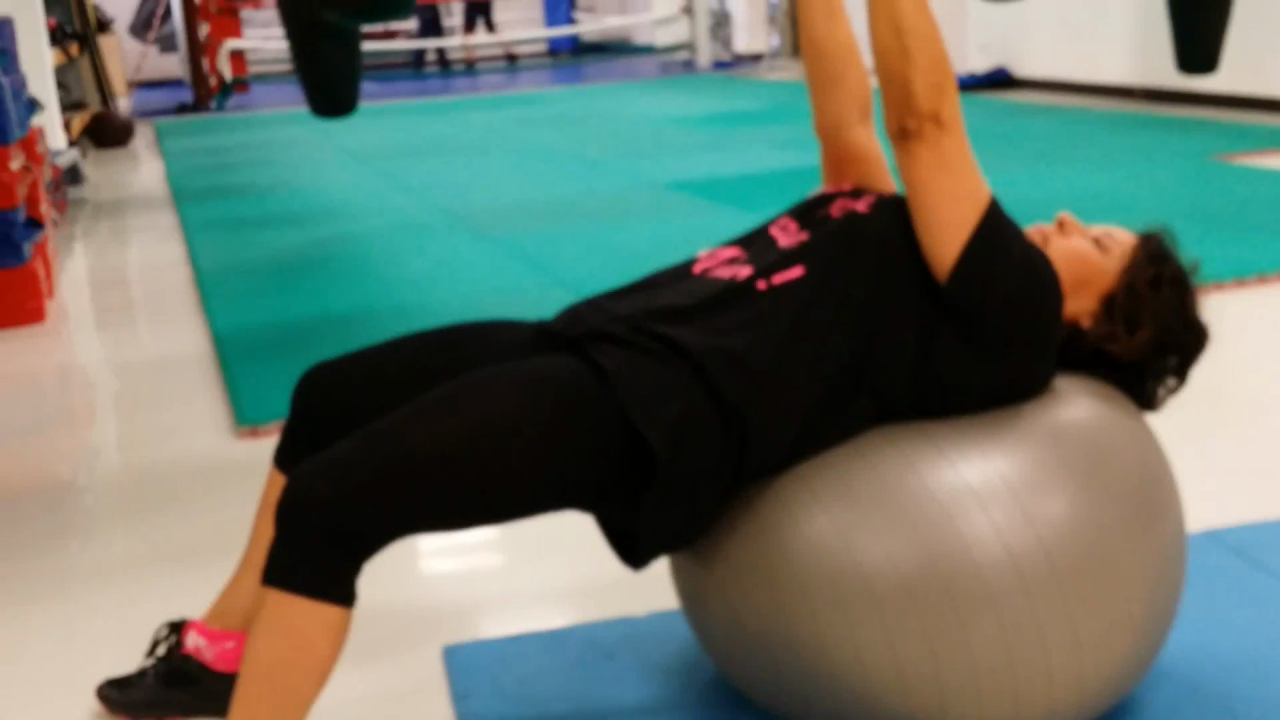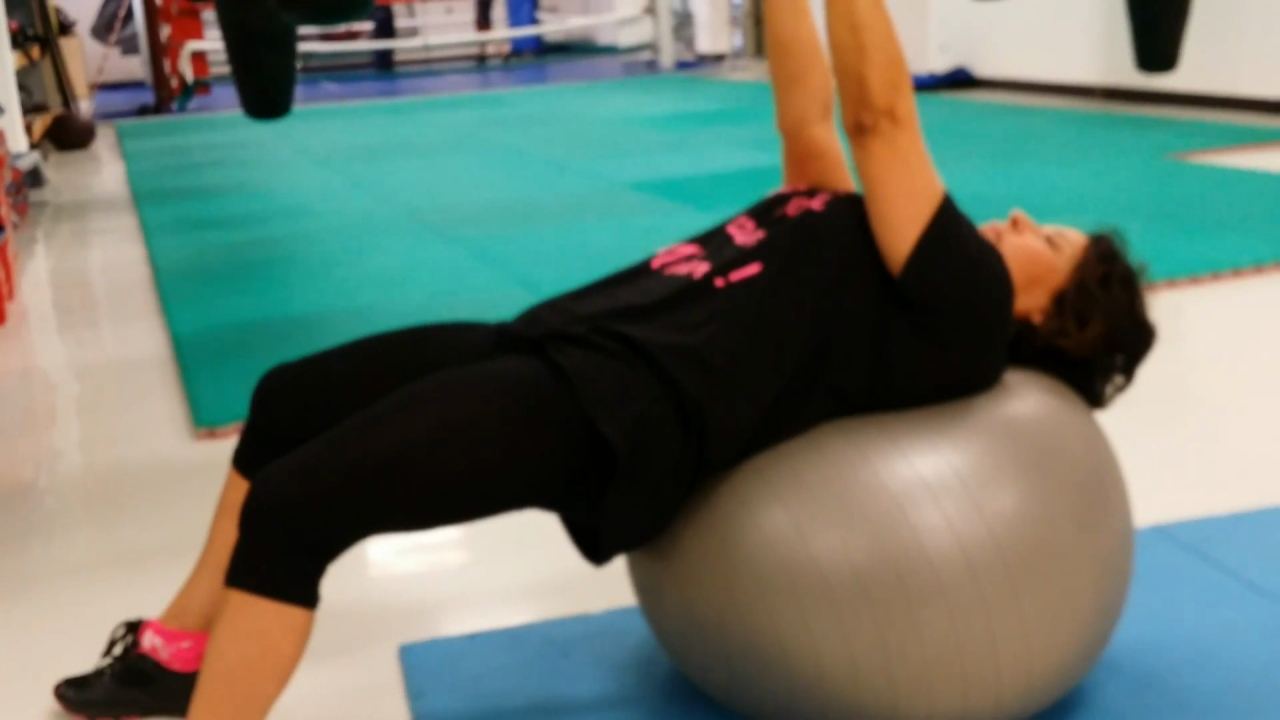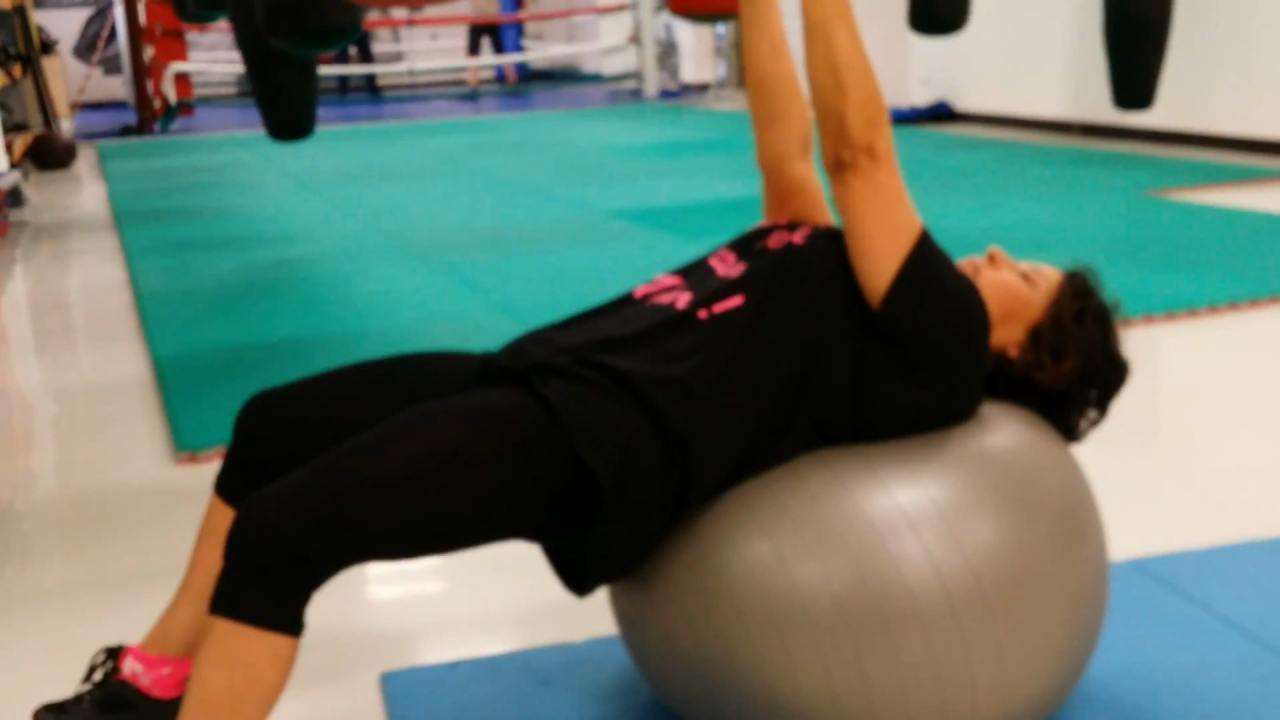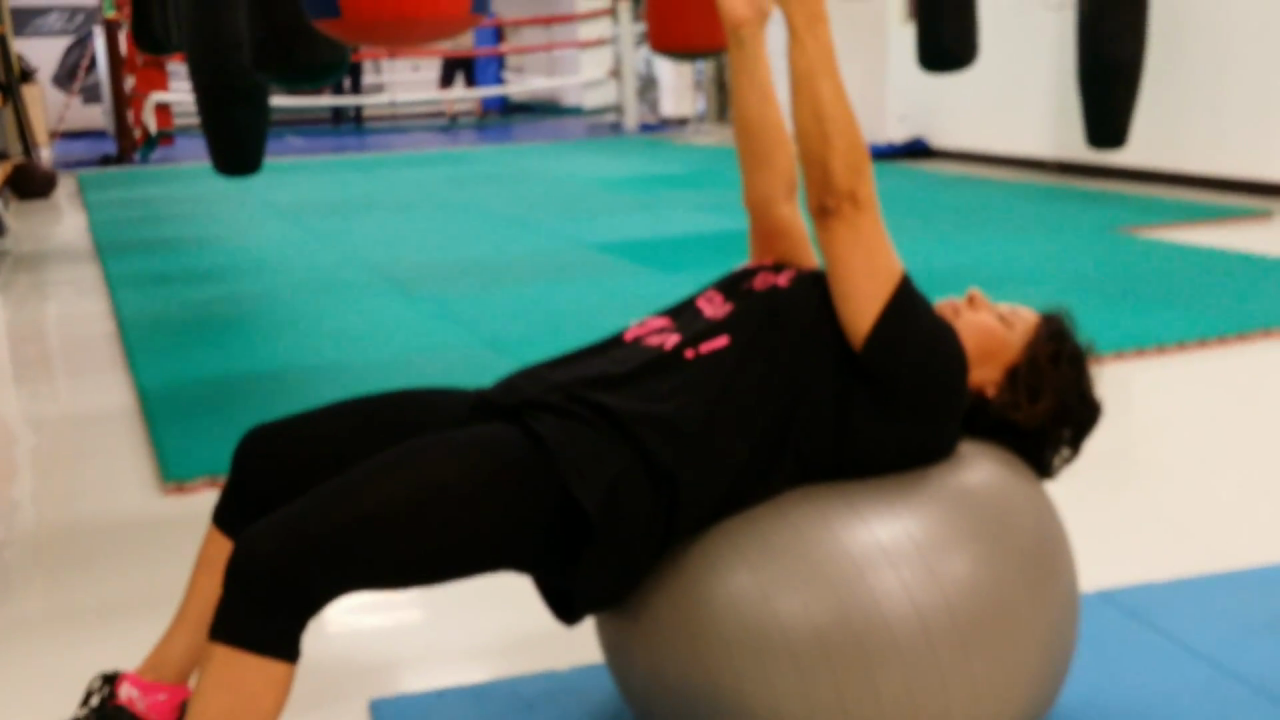
dt=1s
person 1, frame 1
left shoulder: (1009, 316)
right shoulder: (922, 257)
left elbow: (924, 121)
right elbow: (845, 113)
left hip: (659, 411)
right hip: (605, 345)
left knee: (331, 503)
right knee: (328, 397)
person 1, frame 2
left shoulder: (962, 310)
right shoulder: (881, 253)
left elbow: (879, 115)
right elbow: (810, 114)
left hip: (619, 410)
right hip: (565, 346)
left knee: (295, 508)
right knee: (285, 403)
person 1, frame 3
left shoulder: (939, 341)
right shoulder: (864, 287)
left elbow: (857, 152)
right elbow: (790, 152)
left hip: (602, 443)
right hip: (553, 378)
left knee: (281, 533)
right knee: (269, 426)
person 1, frame 4
left shoulder: (919, 384)
right shoulder: (840, 326)
left elbow: (843, 200)
right elbow: (776, 199)
left hip: (590, 478)
right hip: (543, 417)
left knee: (277, 562)
right knee: (268, 457)
